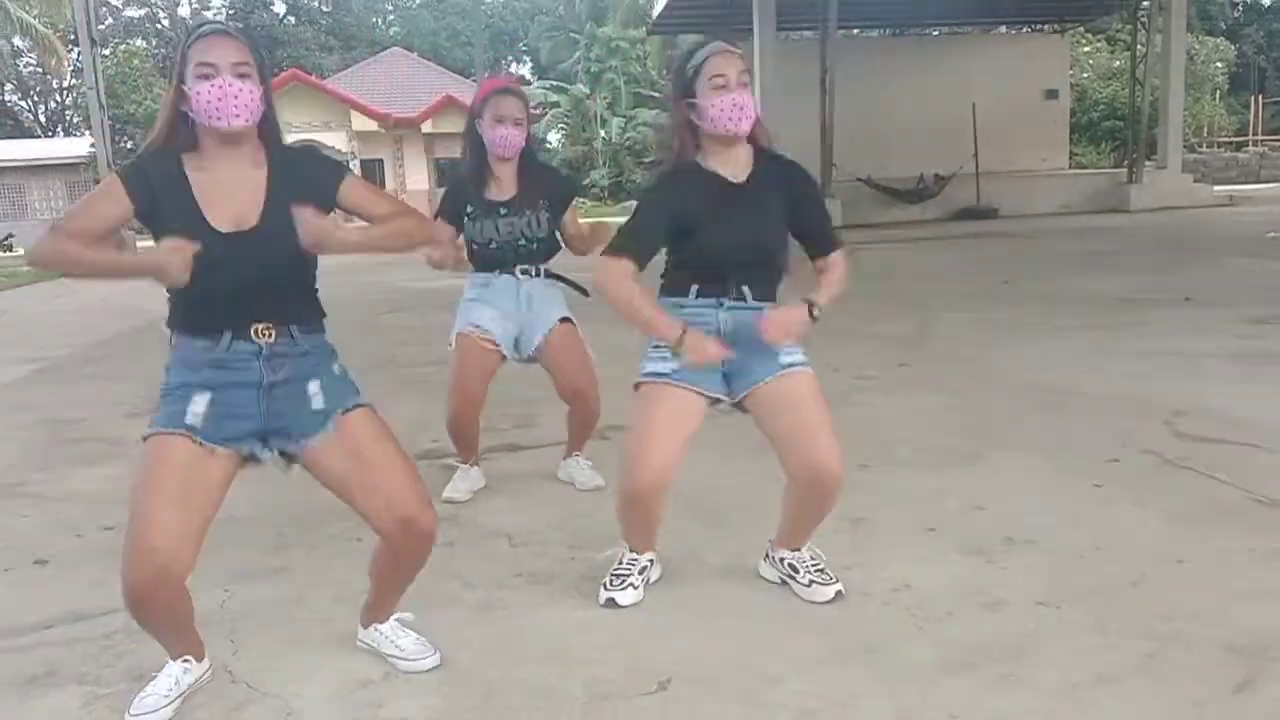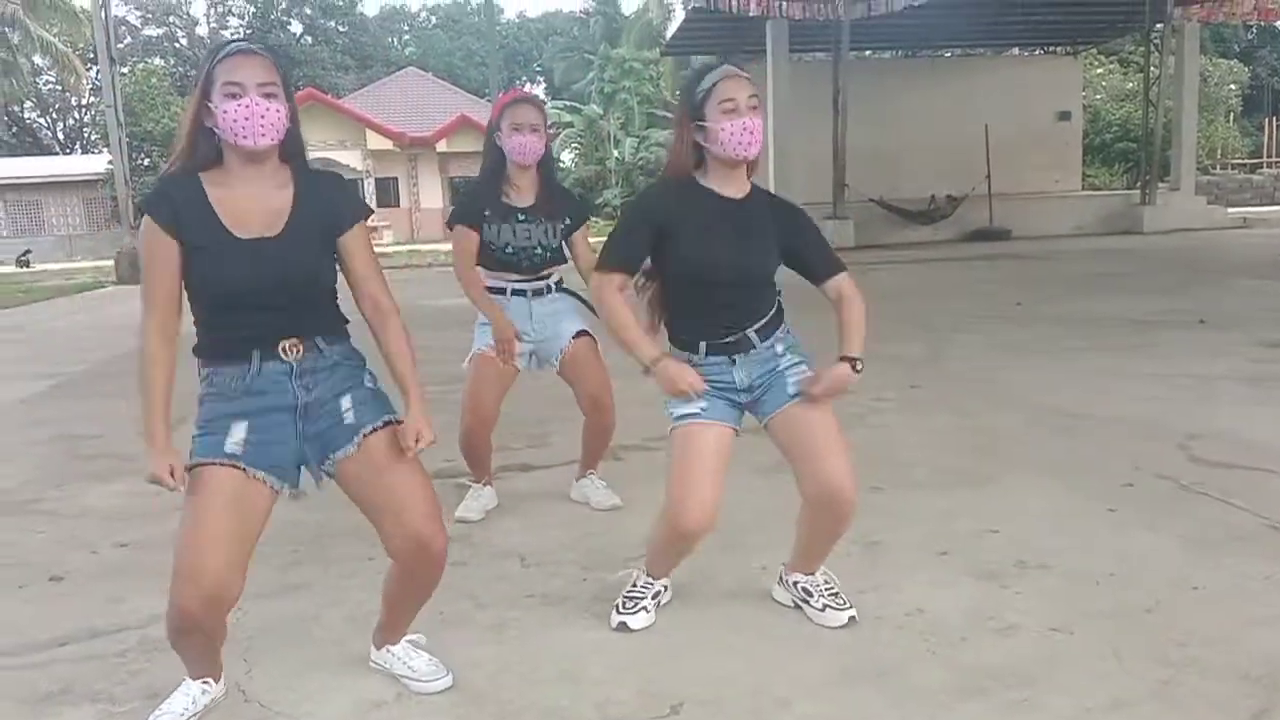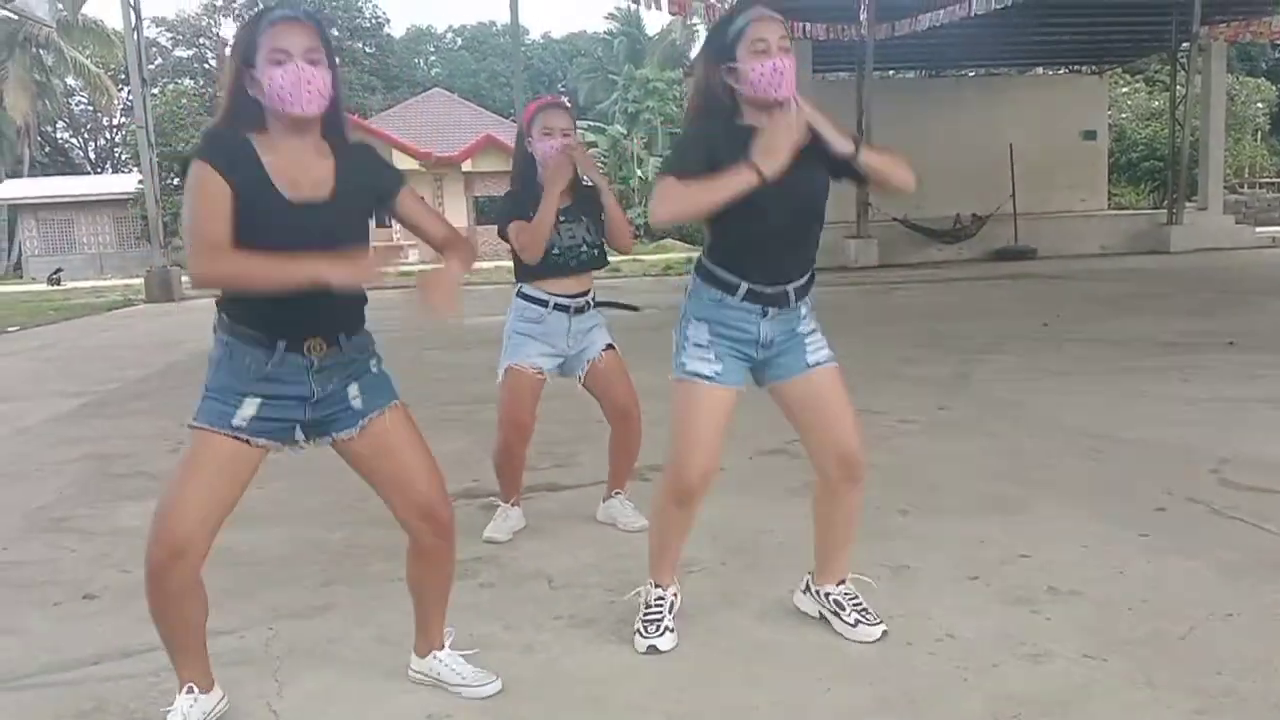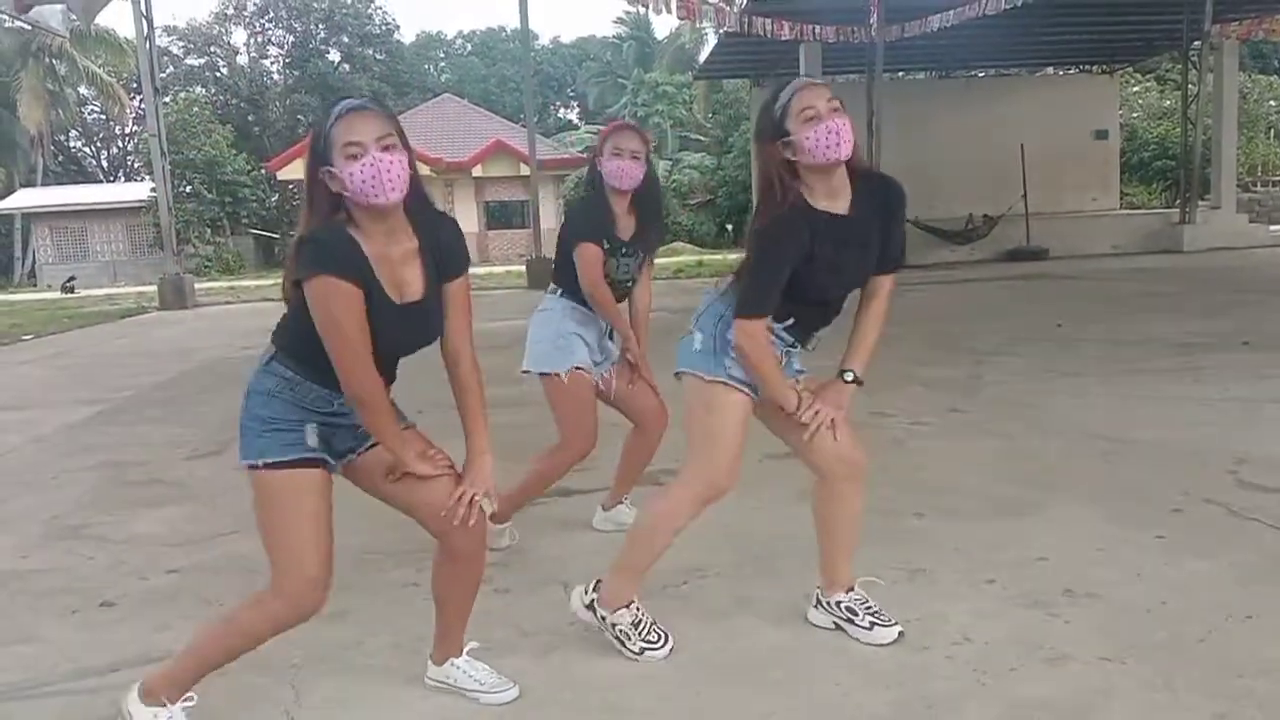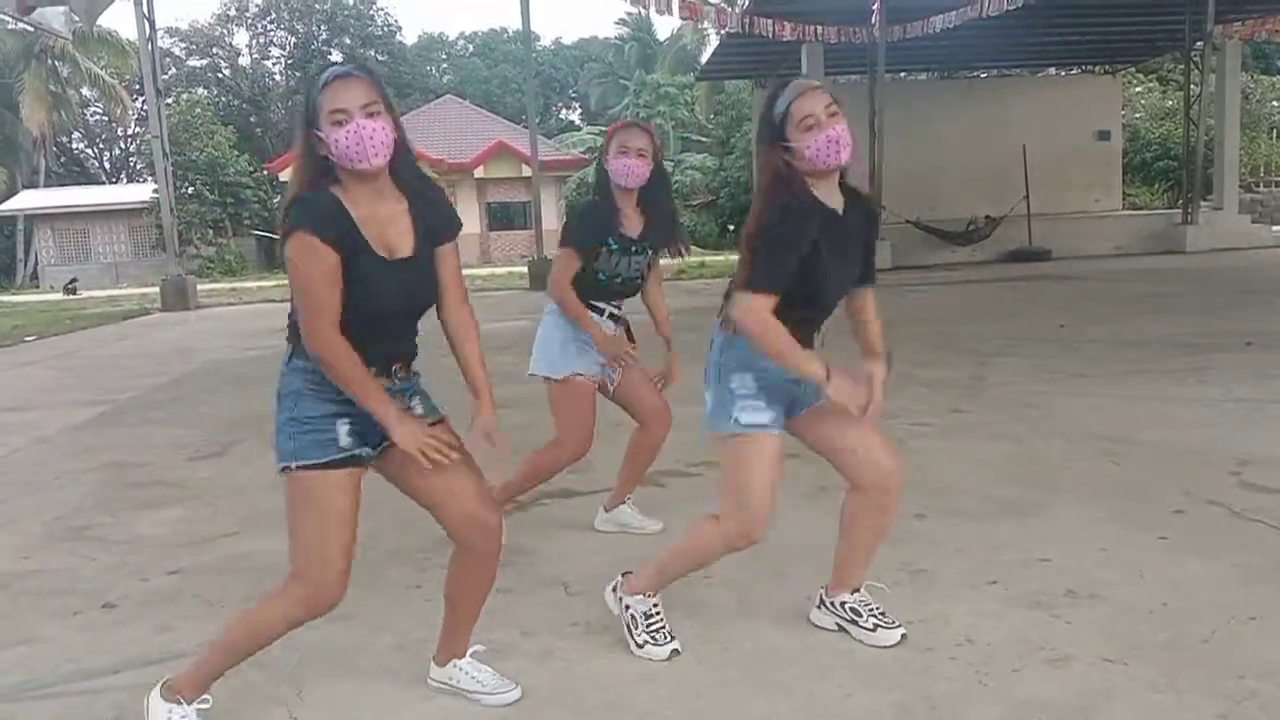
dt=0.5s
person 1, frame 1
left shoulder: (305, 170)
right shoulder: (155, 178)
left elbow: (414, 225)
right elbow: (51, 248)
left wrist: (345, 236)
right wrist: (142, 263)
left hip: (306, 371)
right hip: (205, 379)
left knee: (413, 523)
right knee: (149, 575)
left ankle: (378, 621)
right ankle: (188, 658)
person 1, frame 2
left shoulder: (328, 194)
right shoulder: (176, 201)
left elbow: (380, 304)
right elbow: (158, 326)
left wrist: (415, 402)
right wrist: (157, 438)
left hip: (336, 379)
right hip: (239, 396)
left knee: (425, 544)
right knee: (197, 599)
left ankle: (390, 641)
person 1, frame 3
left shoulder: (363, 164)
right shoulder: (223, 154)
left elbow: (453, 244)
right elbow: (204, 263)
left wrist: (449, 275)
right wrist: (326, 266)
left hip: (346, 367)
right hip: (254, 376)
left knee: (431, 513)
right knee: (172, 549)
left ankle: (431, 652)
person 1, frame 4
left shoulder: (440, 235)
right shoulder: (328, 254)
left elbow: (461, 355)
right elbow: (358, 379)
left wrist: (480, 458)
right wrist: (404, 452)
left hip: (364, 411)
right hip: (290, 410)
left knee: (466, 519)
right knee: (301, 591)
left ankle: (447, 659)
person 1, frame 5
left shoulder: (429, 202)
right shoulder: (314, 216)
left elbow: (455, 308)
right elbow: (325, 340)
left wrist: (485, 400)
right wrist: (394, 421)
left hip: (398, 388)
right hip: (325, 401)
left knee: (482, 527)
right knee: (320, 588)
left ankle: (451, 658)
person 2, frame 1
left shoulder: (788, 179)
right shoulder: (676, 188)
left elbow: (834, 263)
right elbow: (612, 274)
left wrist: (803, 310)
right wrist: (679, 333)
left hip: (764, 336)
right hip: (689, 332)
left knee: (823, 470)
right knee: (644, 479)
left ankle: (787, 552)
right ankle: (640, 556)
person 2, frame 2
left shoulder: (779, 214)
right shoulder: (662, 203)
left elbow: (844, 290)
right elbow: (606, 285)
left wrist: (849, 360)
right wrist: (655, 362)
left hip: (774, 359)
right hip: (700, 373)
left knee: (837, 492)
right knee: (690, 517)
left ankle: (801, 576)
right ankle: (652, 578)
person 2, frame 3
left shoulder: (813, 143)
right shoulder: (710, 134)
left elbow: (903, 180)
right elbow: (663, 209)
left wrist: (840, 143)
right wrist: (756, 168)
left hip: (788, 316)
right hip: (719, 321)
left knee: (844, 458)
right knee: (690, 474)
left ankle: (826, 586)
right ankle: (659, 590)
person 2, frame 4
left shoulder: (882, 195)
right shoulder: (784, 224)
left elbow: (879, 291)
right elbow: (748, 332)
left wrist: (845, 383)
right wrist: (794, 403)
left hip: (780, 349)
right hip: (728, 340)
left knee: (845, 460)
right knee: (709, 479)
left ankle: (836, 595)
right ankle: (610, 598)
person 2, frame 5
left shoulder: (859, 209)
right shoulder: (791, 213)
left elbow: (860, 293)
right elbow: (749, 313)
left wrist: (876, 359)
right wrist: (824, 380)
left hip: (801, 368)
right hip: (748, 371)
left knee: (882, 475)
right knee: (749, 523)
left ankle: (842, 596)
right ankle: (636, 589)
person 3, frame 1
left shoulder: (548, 182)
right shoulder: (463, 190)
left elbow: (576, 241)
right elbow: (435, 251)
left wrist: (595, 237)
right wrist: (450, 255)
left hip: (542, 293)
right hip: (487, 295)
left knee: (584, 392)
right knee: (463, 402)
left ankle: (574, 458)
right ankle: (469, 466)
person 3, frame 2
left shoulder: (562, 199)
right shoulder: (478, 198)
left elbow: (584, 258)
right elbow: (464, 265)
right wrist: (496, 318)
left hip: (557, 306)
right hip: (503, 312)
left knee: (600, 401)
right knee: (475, 418)
left ankle: (587, 478)
right ankle: (482, 486)
person 3, frame 3
left shoulder: (587, 195)
right shoulder: (517, 199)
left elbow: (625, 242)
right elbow: (529, 252)
left wrist: (602, 184)
right wrist: (551, 193)
left hip: (586, 317)
right hip: (534, 318)
left knee: (627, 409)
right knee: (514, 425)
left ankle: (614, 498)
right ankle: (510, 507)
person 3, frame 4
left shoulder: (644, 222)
right shoulder: (586, 210)
left elbow: (641, 290)
right elbow: (591, 283)
left wrist: (640, 355)
right wrist: (628, 338)
left hip: (604, 332)
right hip: (563, 323)
left knee: (654, 416)
right knee: (579, 441)
left ankle: (613, 507)
right ankle: (496, 514)
person 3, frame 5
left shoulder: (651, 220)
right shoulder: (590, 214)
left elbow: (651, 287)
right elbow: (559, 285)
left wrist: (671, 349)
right wrist: (602, 337)
left hip: (610, 331)
right hip: (571, 331)
left knee: (657, 417)
right knee: (575, 442)
left ankle: (615, 507)
right ankle: (491, 505)
